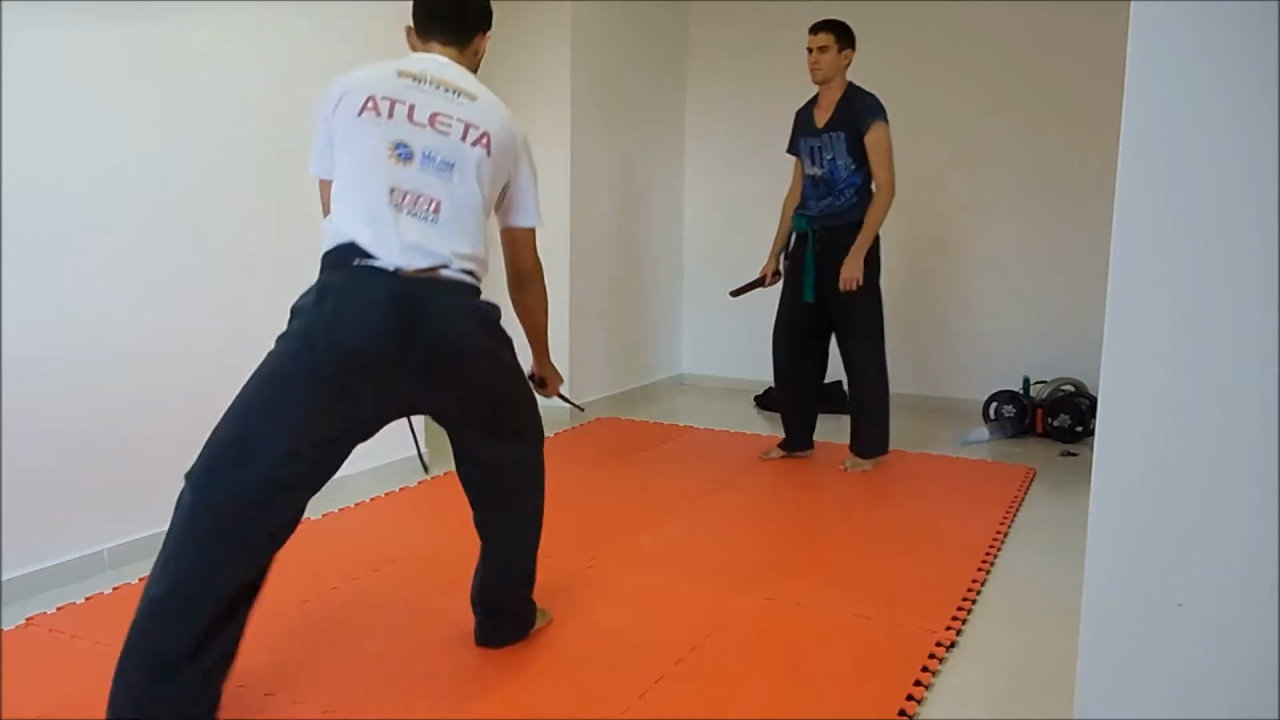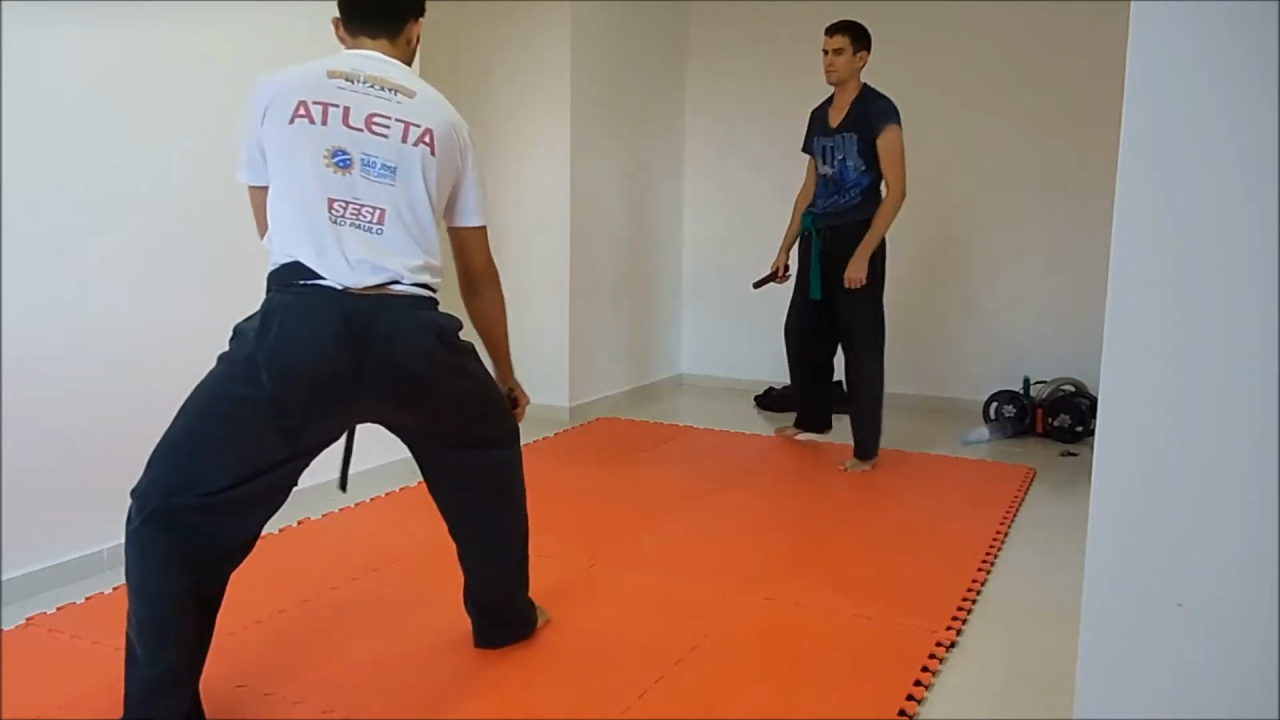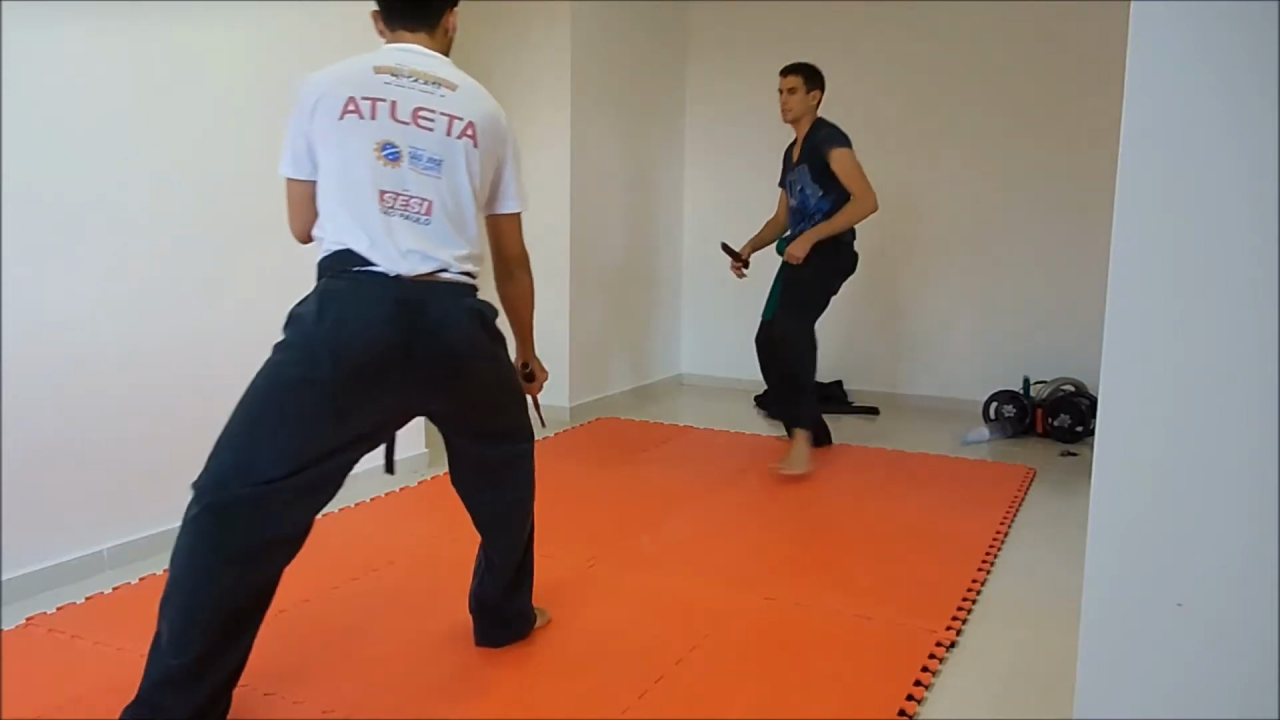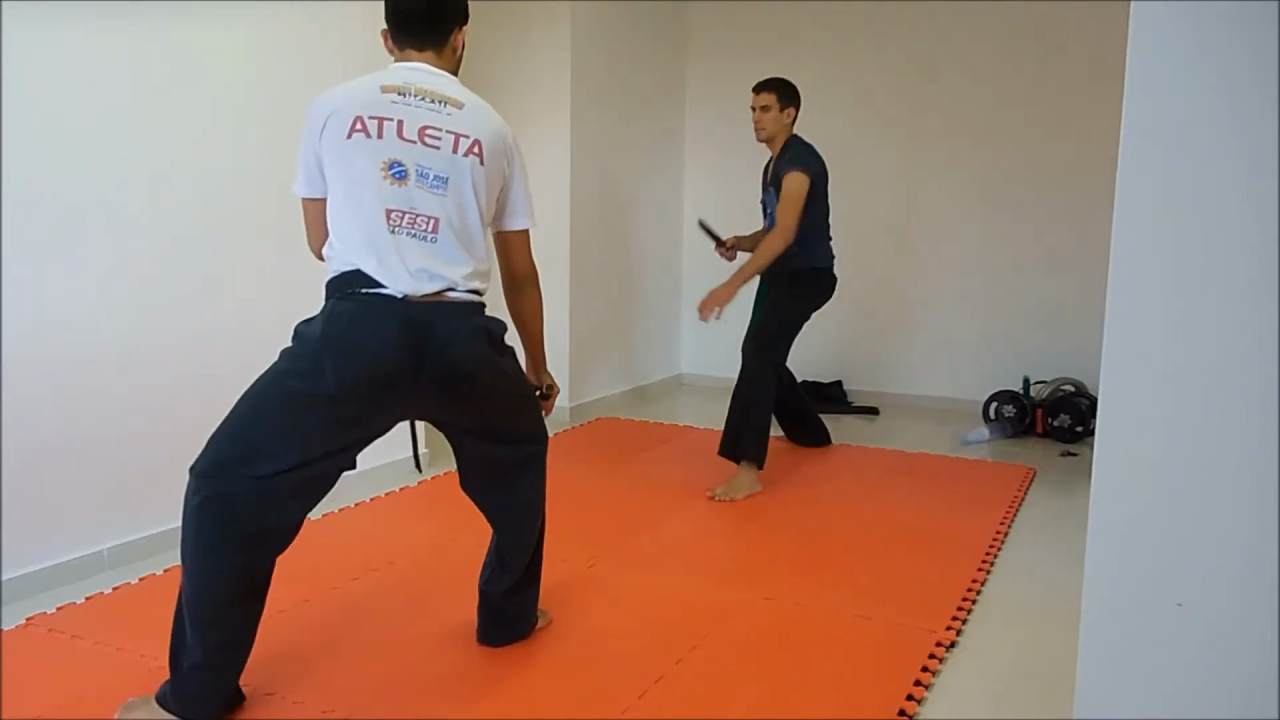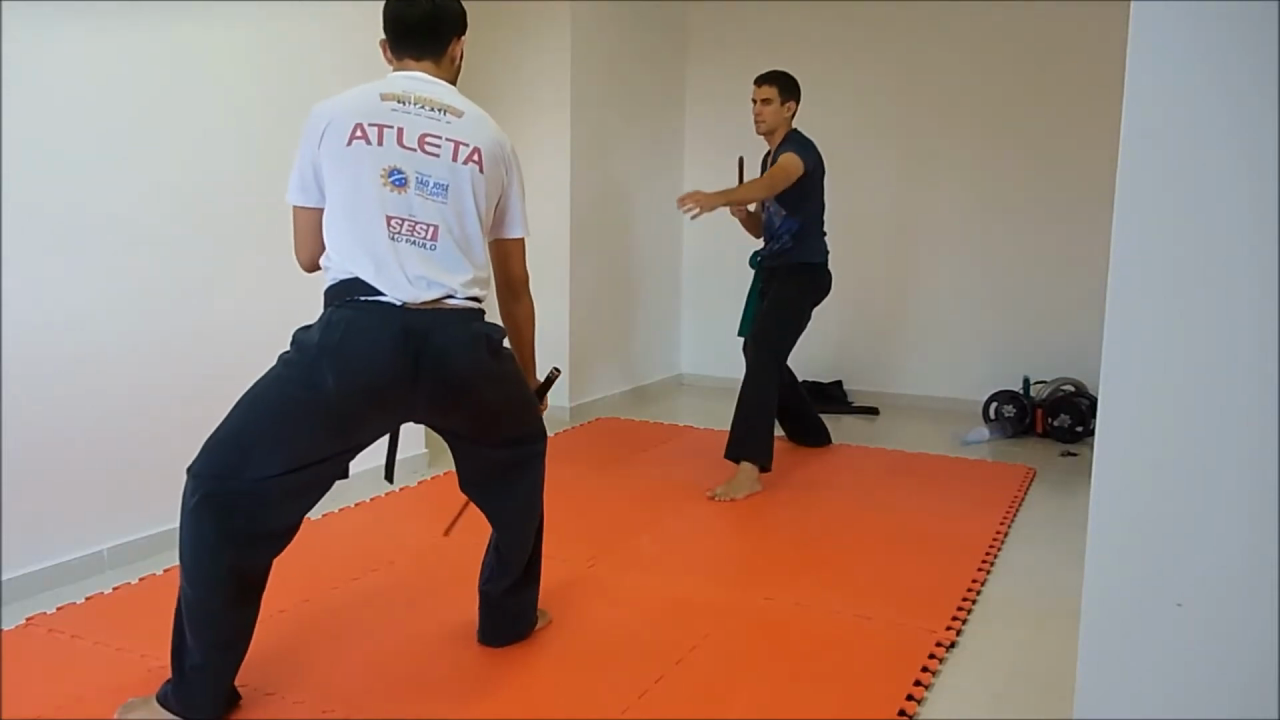
dt=0.5s
person 1, frame 1
left shoulder: (355, 89)
right shoulder: (501, 123)
right elbow: (525, 270)
right wrist: (541, 360)
left hip: (351, 309)
right hip: (449, 320)
left knee: (235, 487)
right knee: (511, 454)
right ankle: (507, 614)
person 1, frame 2
left shoulder: (278, 91)
right shoulder: (442, 117)
right elbow: (477, 275)
right wrist: (505, 375)
left hip: (300, 329)
right hip: (407, 334)
left knee: (173, 508)
right knee: (488, 452)
right ankle: (504, 615)
person 1, frame 3
left shoulder: (326, 86)
right shoulder: (482, 108)
left elbow: (305, 226)
right elbow: (509, 257)
right wrist: (525, 353)
left hip: (350, 315)
right hip: (450, 320)
left knee: (240, 496)
right knee: (503, 457)
right ankle: (505, 615)
person 1, frame 4
left shoulder: (334, 107)
right shoulder: (491, 127)
left elbow: (322, 242)
right elbow: (520, 274)
right wrist: (537, 368)
left hip: (356, 332)
right hip: (456, 337)
left knee: (230, 486)
right knee: (517, 454)
right ankle: (509, 614)
person 1, frame 5
left shoulder: (333, 116)
right shoulder: (489, 136)
left elbow: (309, 254)
right elbow: (513, 281)
right wrist: (526, 380)
left hip: (357, 339)
right hip: (456, 345)
left knee: (224, 488)
right knee: (517, 453)
right ankle: (509, 614)
person 2, frame 1
left shoulder: (865, 109)
right shoulder: (803, 116)
left elbow: (884, 187)
left wrist: (858, 253)
right wrist: (776, 252)
left hip: (849, 241)
right hip: (808, 243)
left knee: (860, 347)
right knee: (791, 341)
left ankle: (868, 447)
right ankle: (797, 439)
person 2, frame 2
left shoulder: (879, 111)
right shoulder: (818, 115)
left elbow: (895, 190)
left wrist: (863, 253)
right wrist: (786, 247)
left hip: (855, 239)
right hip: (817, 240)
left knee: (860, 345)
right knee: (802, 332)
left ankle: (866, 449)
right ankle: (812, 418)
person 2, frame 3
left shoulder: (829, 140)
right shoulder: (791, 152)
left elbow: (866, 201)
left wrist: (810, 237)
right wrist: (750, 247)
left hip: (829, 253)
right hip: (802, 255)
left knee: (790, 327)
right knee: (771, 338)
left ankle: (801, 436)
right ankle: (809, 431)
person 2, frame 4
left shoulder: (799, 160)
right shoulder: (773, 166)
left elbow: (785, 233)
left wrist: (731, 284)
right wrist: (739, 242)
left hip: (807, 275)
right hip: (784, 275)
left knee: (759, 354)
right knee: (761, 356)
left ankle: (748, 471)
right ankle: (810, 432)
person 2, frame 5
left shoulder: (798, 151)
right shoulder: (770, 157)
left elbow: (766, 187)
left wrist: (716, 198)
right wrist: (745, 216)
left hip: (803, 271)
right hip: (776, 270)
left knee: (762, 354)
right knee: (764, 354)
left ankle: (749, 470)
right ankle: (811, 432)
